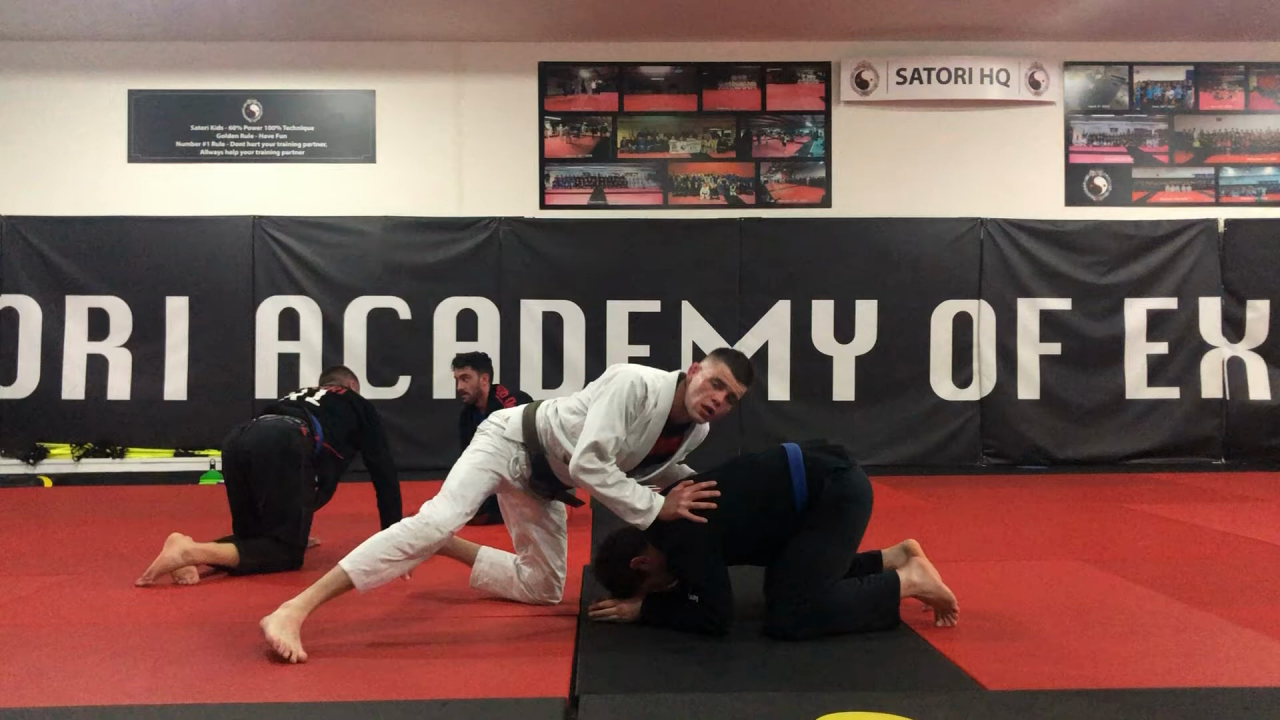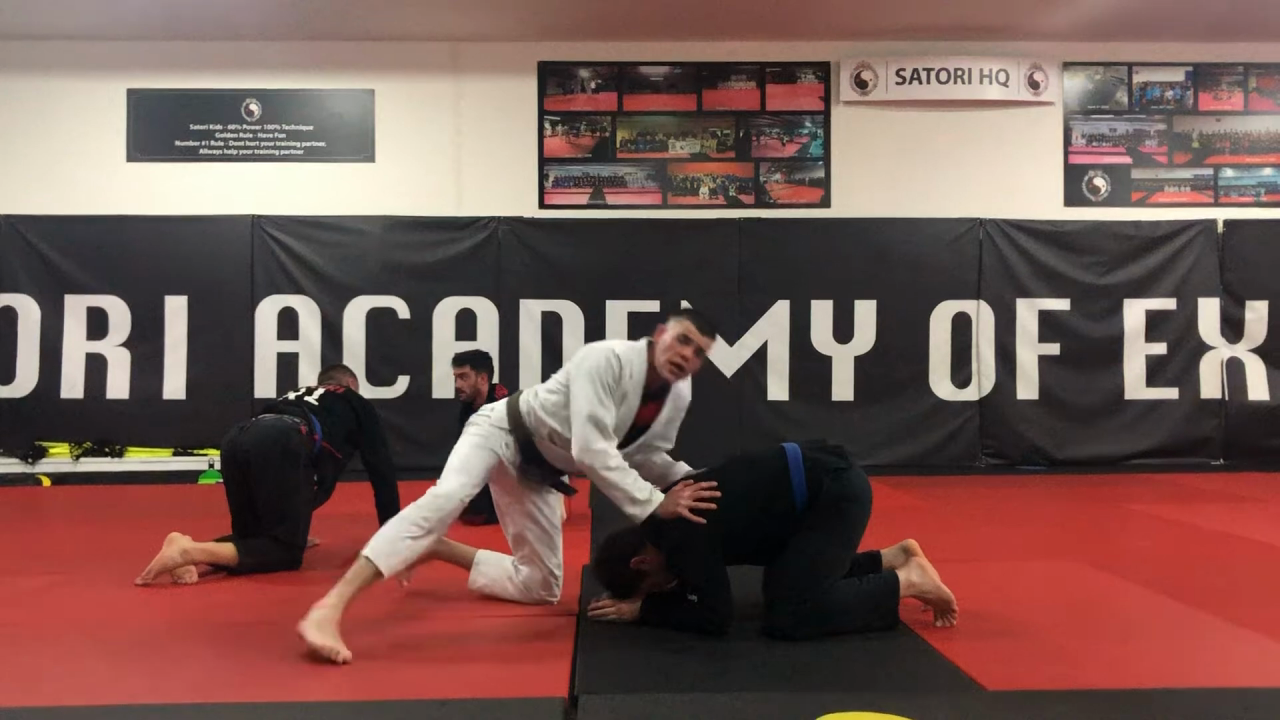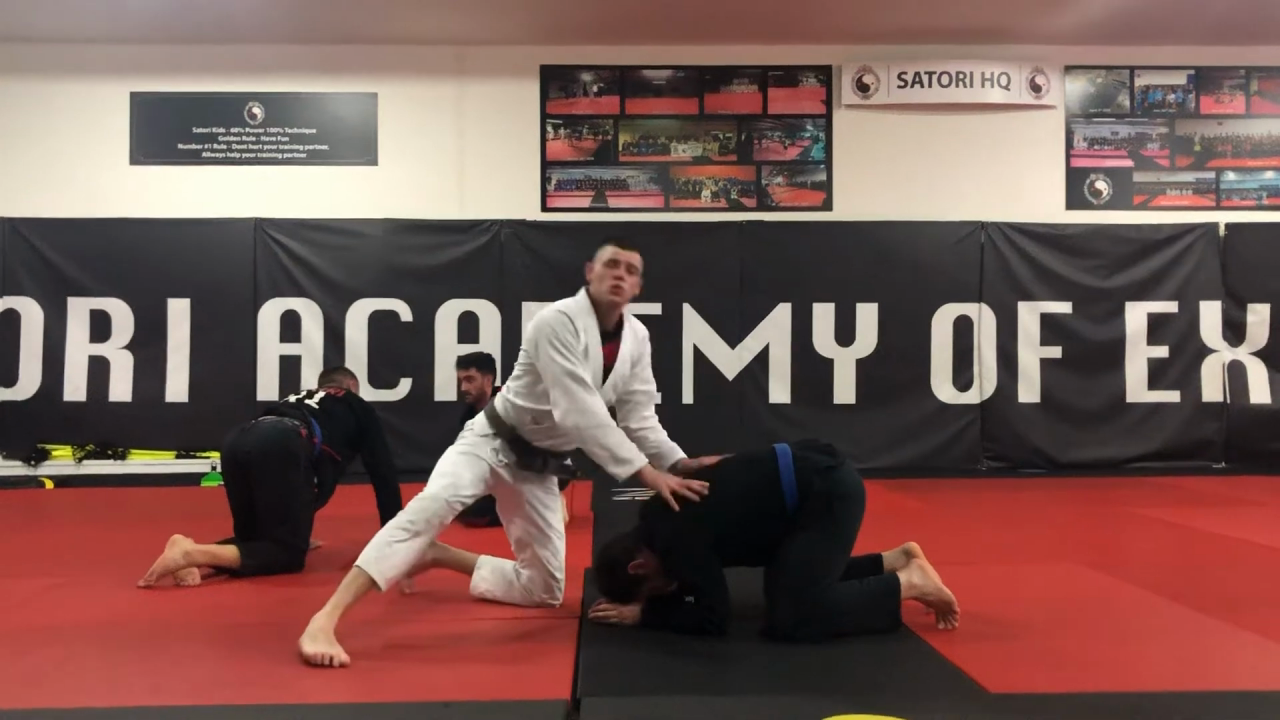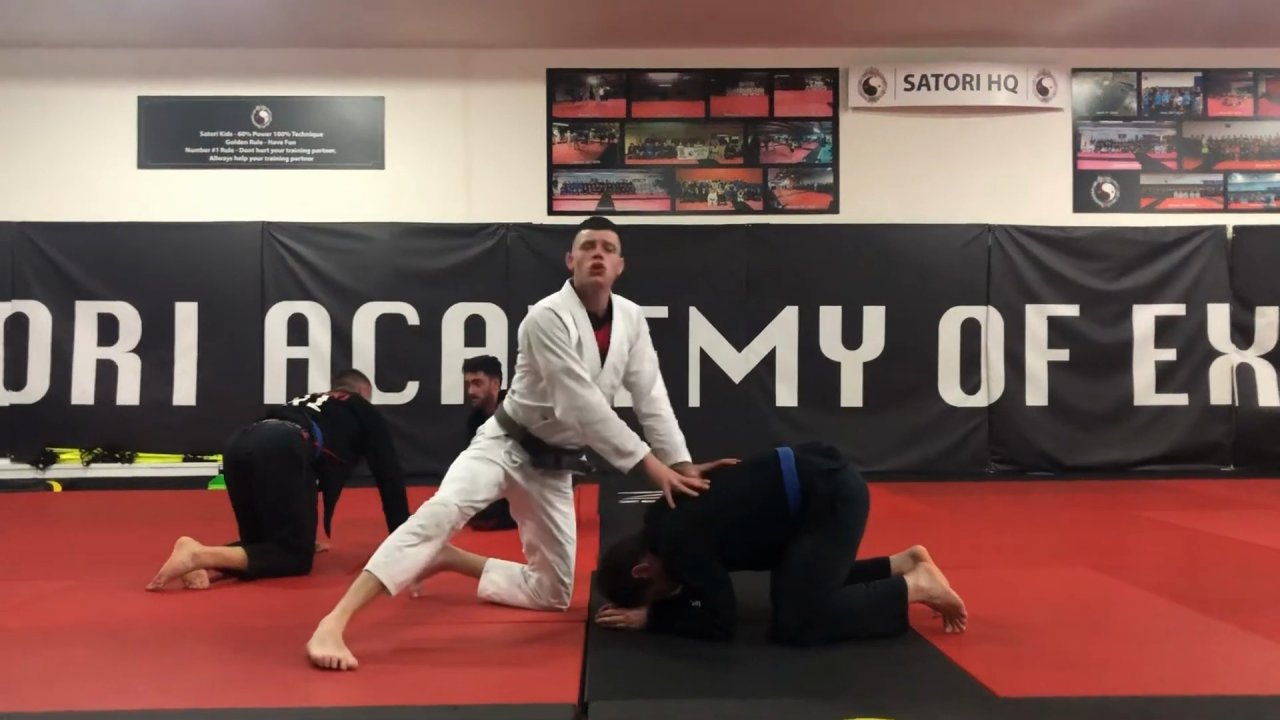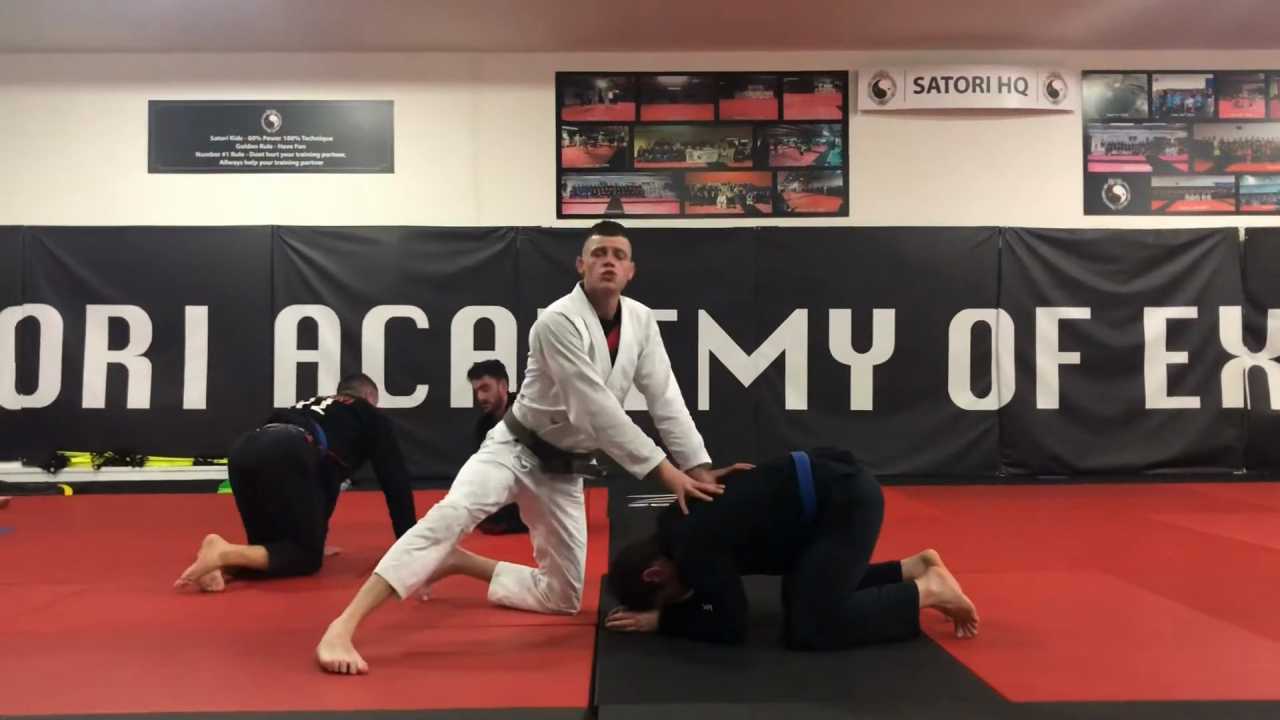
dt=0.3s
person 1, frame 1
left shoulder: (697, 429)
right shoulder: (634, 384)
left elbow: (651, 467)
right elbow: (589, 464)
left wrist: (690, 486)
right wrist: (657, 509)
left hip: (543, 478)
right hip: (513, 442)
left knee: (545, 588)
right knee: (441, 520)
left ankle: (446, 545)
right ankle: (295, 611)
person 1, frame 2
left shoulder: (678, 397)
right shoulder: (608, 358)
left elbow: (643, 454)
right elbow: (592, 450)
left wrist: (685, 480)
right wrist: (657, 504)
left hip: (539, 469)
right hip: (503, 432)
left knee: (542, 587)
right knee: (449, 496)
left ankle: (435, 548)
right ankle: (330, 608)
person 1, frame 3
left shoulder: (637, 337)
right shoulder: (558, 321)
left elbow: (639, 417)
right elbow: (578, 412)
left wrist: (677, 465)
right wrist: (645, 473)
left hip: (539, 465)
right hip: (493, 440)
left knee: (545, 589)
right knee: (436, 502)
left ankle: (437, 556)
right ankle: (326, 619)
person 1, frame 4
left shoulder: (631, 318)
right shoulder: (548, 317)
left elbow: (651, 397)
right elbow: (581, 406)
left wrist: (681, 463)
right wrist: (649, 463)
left hip: (554, 465)
right hip: (506, 444)
left knee: (553, 593)
right knee: (446, 509)
left ankle: (447, 559)
right ankle: (334, 623)
person 1, frame 5
left shoulder: (641, 321)
right shoulder: (559, 321)
left elbow: (665, 399)
right elbow: (596, 410)
left wrist: (698, 467)
right wrist: (663, 469)
left hip: (563, 470)
right hip: (516, 448)
left knee: (564, 596)
right knee: (454, 514)
left ankle: (456, 562)
right ankle: (343, 627)
person 2, frame 1
left shoulder: (682, 535)
left elbow: (715, 617)
right elbow: (696, 584)
left wrist: (642, 607)
right wrist: (640, 596)
left hip: (838, 492)
right hip: (823, 480)
left knee: (788, 616)
right knee: (784, 584)
left ankle: (909, 580)
right ankle: (896, 557)
person 2, frame 2
left shoulder: (681, 536)
right shoulder: (666, 517)
left elbow: (715, 617)
right elbow: (700, 585)
left wrist: (641, 608)
right wrist: (635, 596)
left hip: (836, 492)
right hip: (823, 481)
left knee: (787, 617)
right knee: (784, 583)
left ankle: (907, 580)
right ankle: (895, 558)
person 2, frame 3
left shoulder: (675, 537)
right shoulder: (660, 521)
left elbow: (714, 618)
right elbow: (698, 587)
left wrist: (642, 611)
right wrist: (646, 599)
left hip: (829, 490)
right hip: (815, 479)
left knee: (789, 618)
right knee: (784, 586)
left ankle: (908, 583)
right ankle: (897, 559)
person 2, frame 4
left shoulder: (678, 542)
right shoulder: (665, 524)
left elbow: (720, 622)
right elbow: (706, 592)
left wrist: (648, 616)
right wrist: (650, 604)
left hip: (832, 493)
right hip: (820, 482)
left knee: (795, 622)
right knee: (793, 588)
left ankle: (915, 585)
right ankle: (904, 563)
person 2, frame 5
left shoulder: (692, 544)
right shoulder: (677, 529)
left elbow: (732, 625)
right elbow: (717, 595)
left wrist: (658, 618)
right wrist: (662, 607)
left hip: (847, 499)
right hip: (833, 488)
left knee: (807, 626)
right knee: (801, 594)
left ankle: (927, 590)
right ankle: (916, 566)
person 3, frame 1
left shoulder: (299, 398)
right shoulder: (359, 406)
right elbow: (383, 469)
left wrist: (295, 531)
left hip: (238, 441)
right hip: (281, 448)
left knee: (255, 535)
right knee: (287, 551)
left ankle: (194, 554)
right ankle: (190, 551)
person 3, frame 2
left shoulder: (297, 397)
right shoulder: (358, 405)
right elbow: (381, 468)
left wrist: (293, 530)
left hip: (237, 440)
right hip: (281, 447)
left knee: (254, 535)
right knee: (286, 551)
left ankle: (192, 554)
right ankle: (191, 551)
person 3, frame 3
left shoulder: (298, 400)
right shoulder: (359, 408)
right elbow: (383, 471)
left wrist: (297, 532)
left hip: (238, 442)
right hip: (280, 450)
left knee: (256, 538)
right knee: (288, 553)
left ankle: (196, 557)
right ankle: (192, 553)
person 3, frame 4
left shoulder: (307, 403)
right shoulder: (365, 412)
right elbow: (389, 475)
left wrist: (304, 535)
left hip: (239, 444)
right hip: (282, 452)
left knee: (262, 540)
right knee: (295, 556)
left ankle: (206, 562)
right ankle: (199, 555)
person 3, frame 5
left shoulder: (313, 405)
right shoulder: (370, 416)
right elbow: (395, 478)
left wrist: (312, 539)
left hip: (244, 450)
right hip: (286, 457)
left knee: (270, 543)
right knee: (306, 557)
left ankle: (222, 561)
right ankle: (224, 553)
